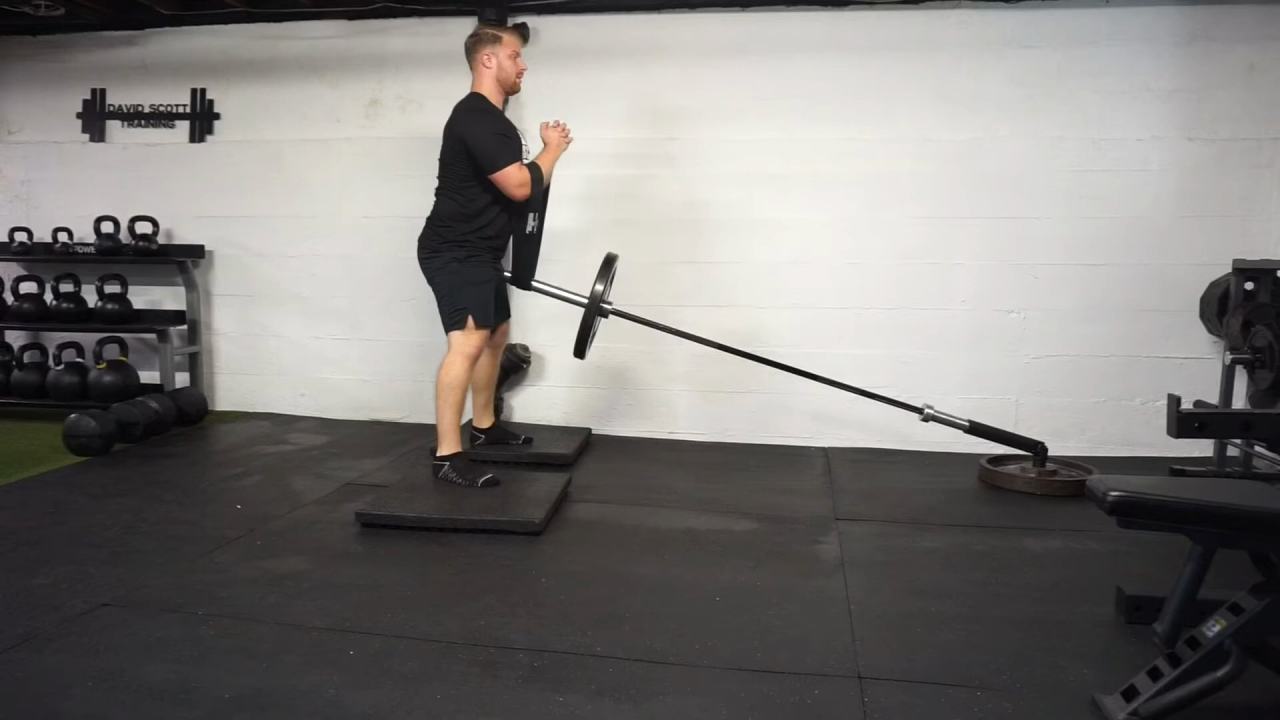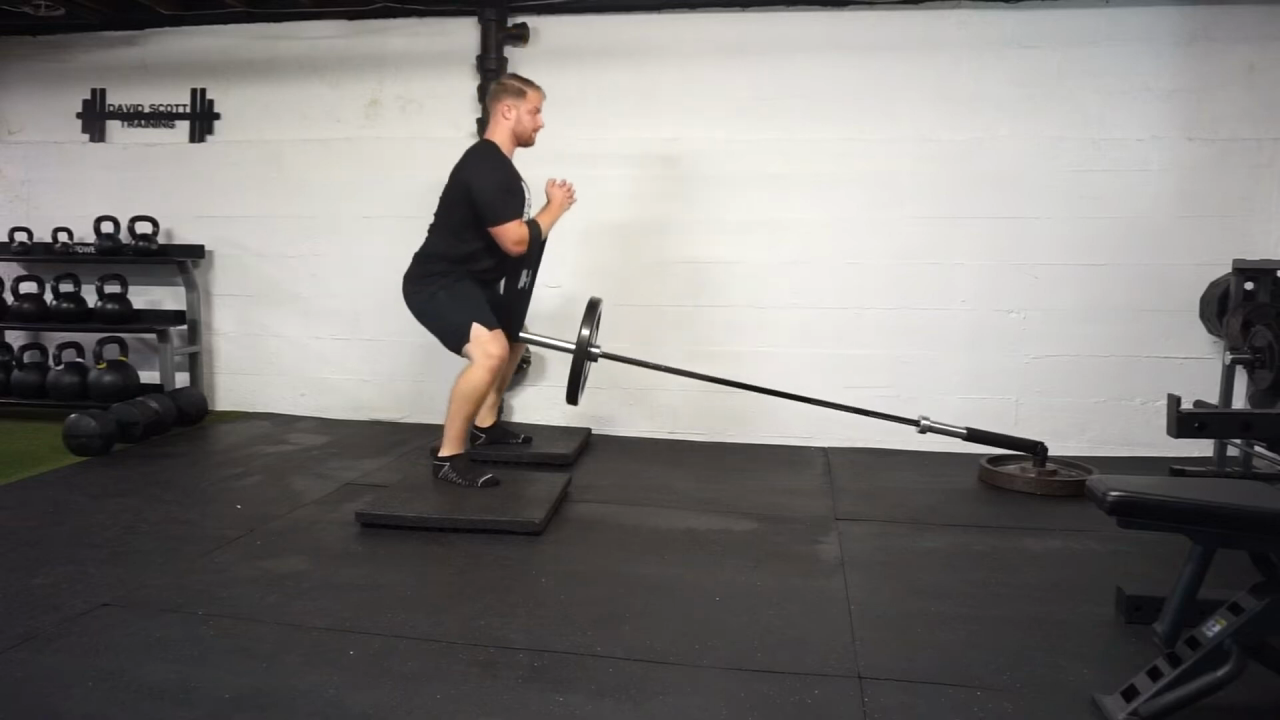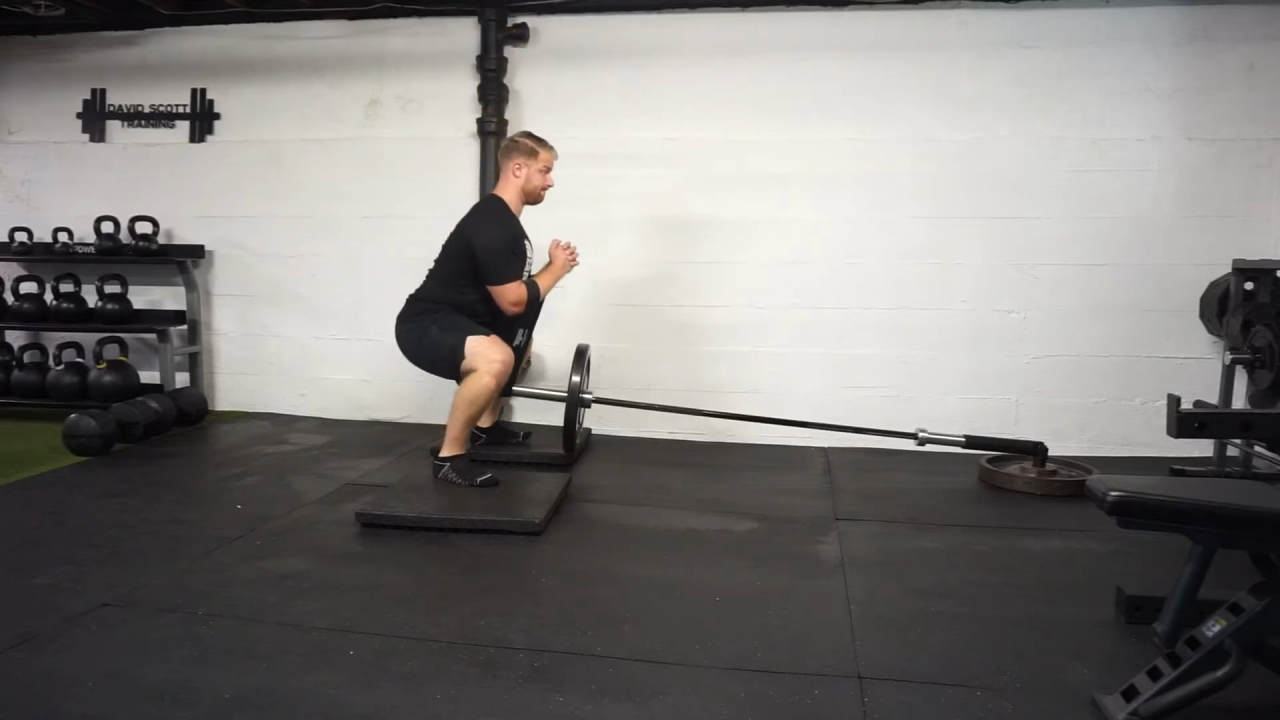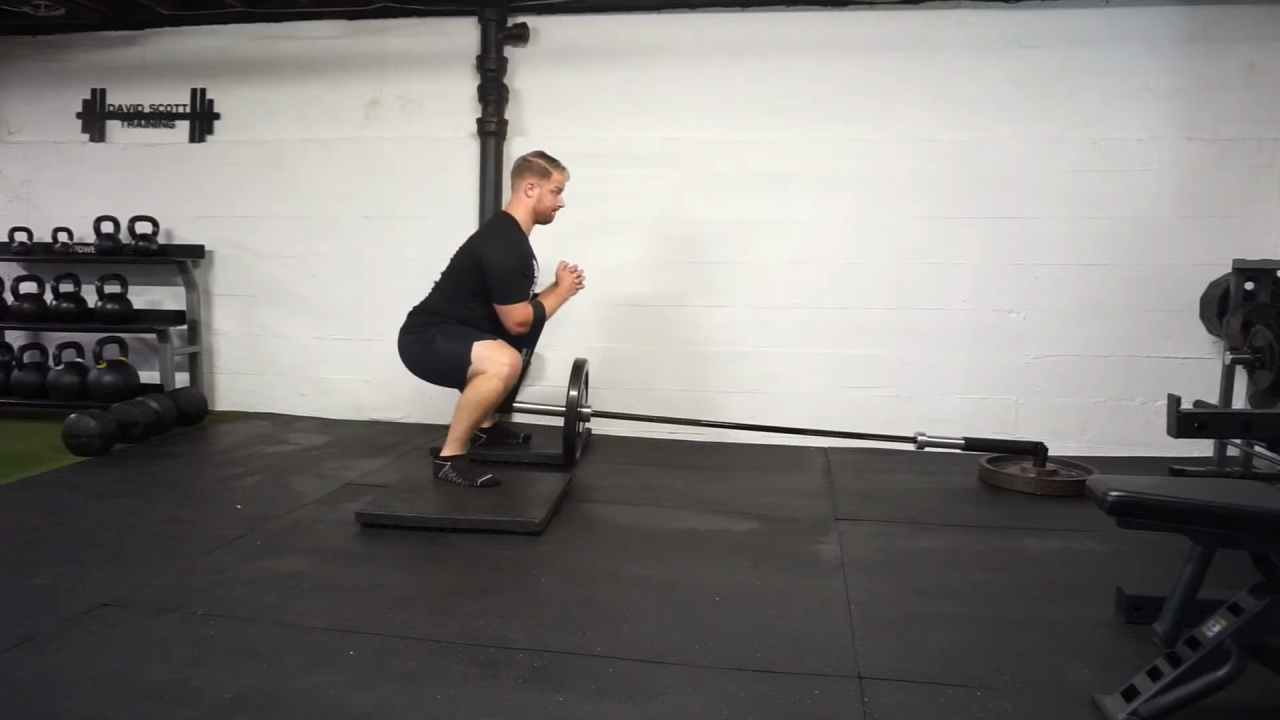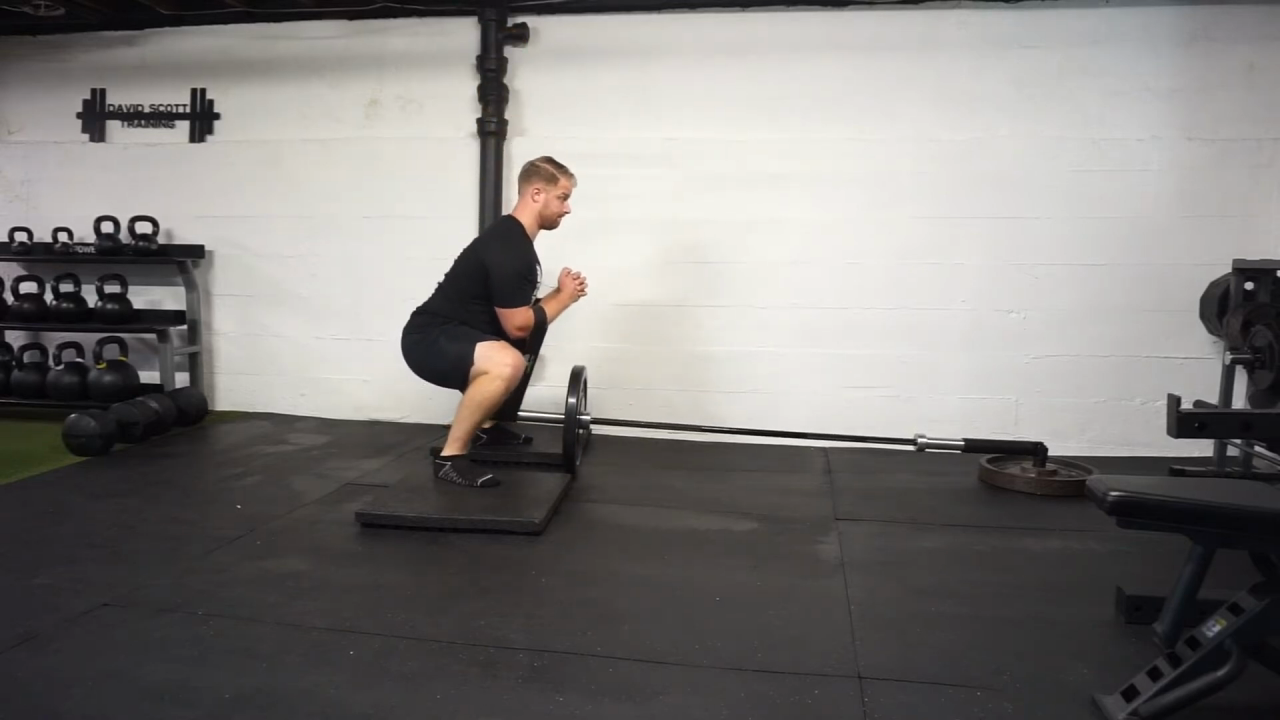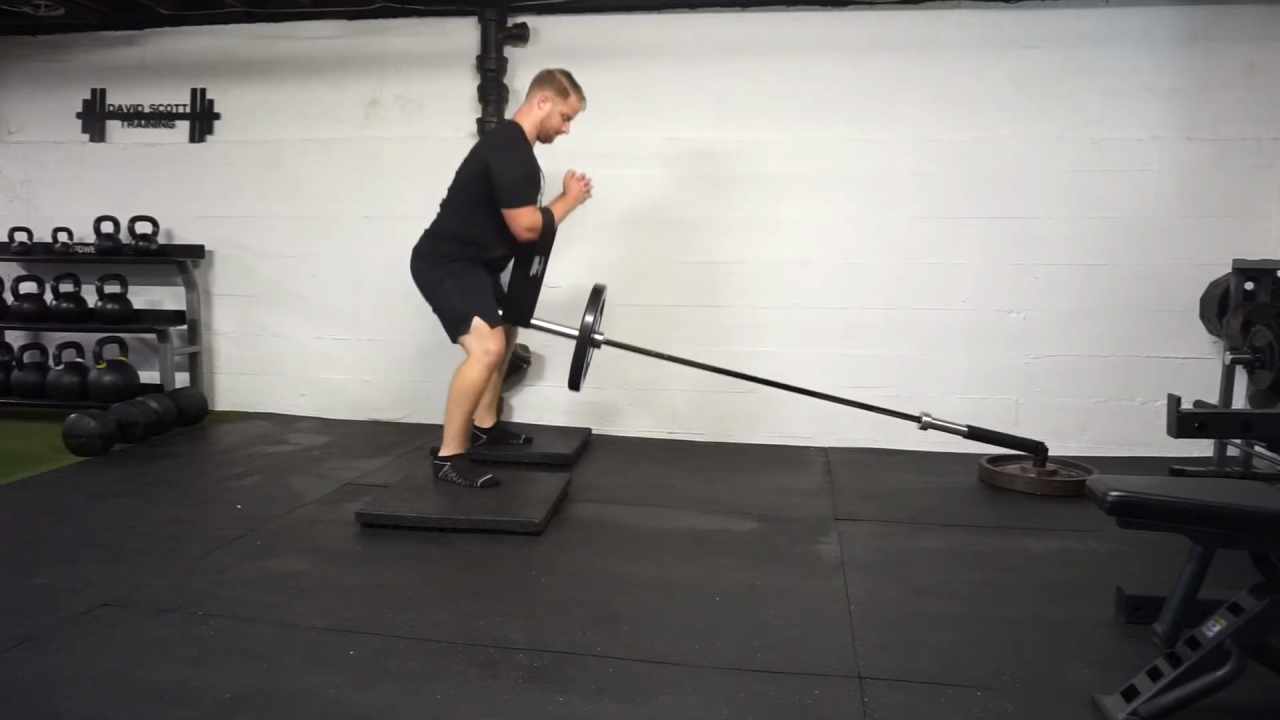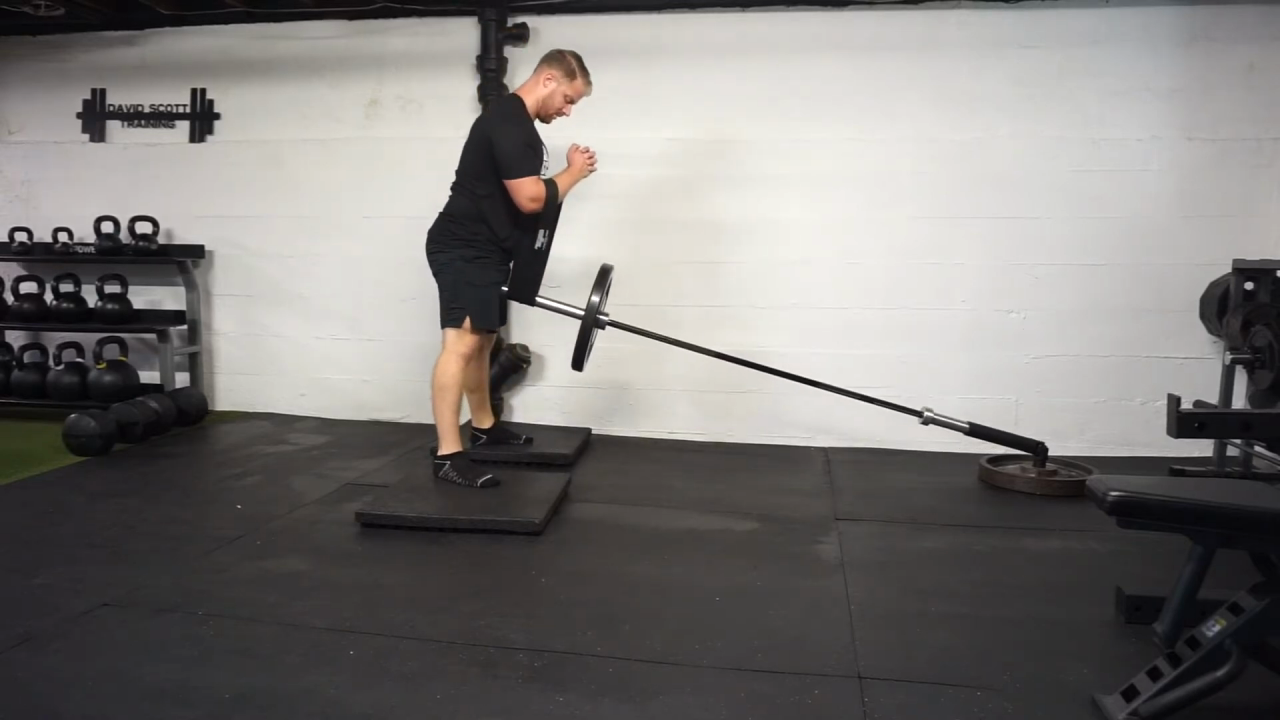
dt=0.7s
person 1, frame 1
left shoulder: (489, 116)
right shoulder: (476, 118)
right elbow: (520, 185)
right wrist: (553, 148)
left hip: (478, 250)
right hip: (456, 252)
left knee: (495, 335)
right knee: (467, 343)
left ankle: (484, 427)
right ankle: (448, 456)
person 1, frame 2
left shoulder: (496, 163)
right shoulder: (486, 168)
left elbow: (512, 235)
right elbow: (516, 241)
right wrist: (557, 206)
left hip: (469, 278)
right hip: (437, 282)
left knee: (513, 337)
right knee: (490, 350)
left ankle: (485, 425)
right ankle: (449, 456)
person 1, frame 3
left shoulder: (502, 219)
right shoulder: (492, 227)
left elbow: (510, 295)
right elbow: (513, 302)
left wrist: (554, 266)
right wrist: (558, 268)
left hip: (455, 318)
right hip: (424, 326)
left knee: (517, 345)
right knee: (496, 360)
left ankle: (485, 427)
right ankle: (449, 458)
person 1, frame 4
left shoulder: (510, 235)
right shoulder: (504, 245)
left elbow: (516, 311)
right elbow: (518, 321)
left wrist: (559, 287)
right wrist: (564, 290)
left hip: (452, 331)
right hip: (427, 338)
left knee: (520, 351)
right knee: (505, 363)
left ankle: (486, 427)
right ankle: (450, 457)
person 1, frame 5
left shoulder: (514, 240)
right shoulder: (508, 250)
left elbow: (515, 316)
right elbow: (517, 326)
left wrist: (560, 293)
right wrist: (566, 297)
left hip: (453, 331)
right hip: (429, 340)
left knee: (514, 356)
right knee: (507, 364)
left ankle: (485, 427)
right ankle: (451, 457)
person 1, frame 6
left shoulder: (513, 145)
right shoulder: (510, 151)
left elbow: (519, 223)
right elbow: (526, 227)
right wrist: (570, 199)
left hip: (469, 259)
right hip: (445, 263)
left knee: (503, 337)
right knee: (487, 348)
left ankle: (485, 426)
right ankle: (450, 456)
person 1, frame 7
left shoulder: (515, 120)
right shoulder: (508, 121)
left elbow: (526, 195)
right elbow: (530, 198)
right wrist: (575, 171)
left hip: (484, 249)
right hip: (464, 249)
left knee: (481, 341)
right knee: (461, 344)
left ankle: (484, 427)
right ankle: (448, 455)
